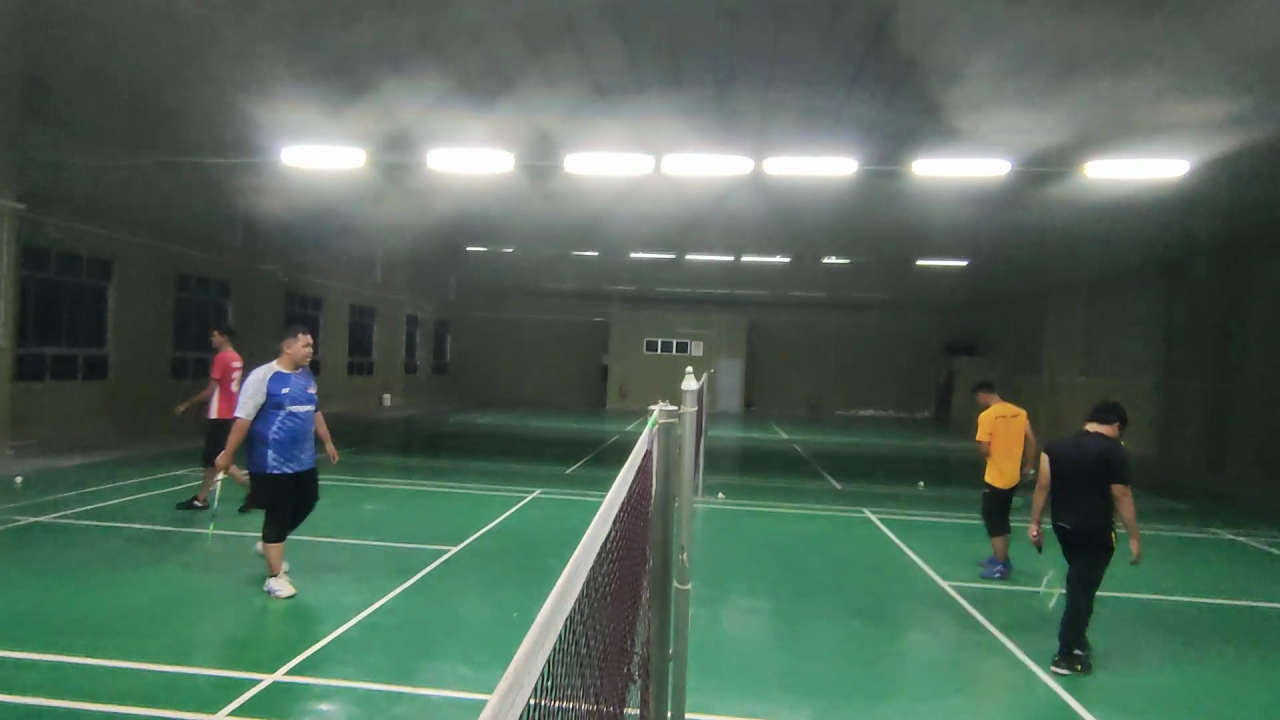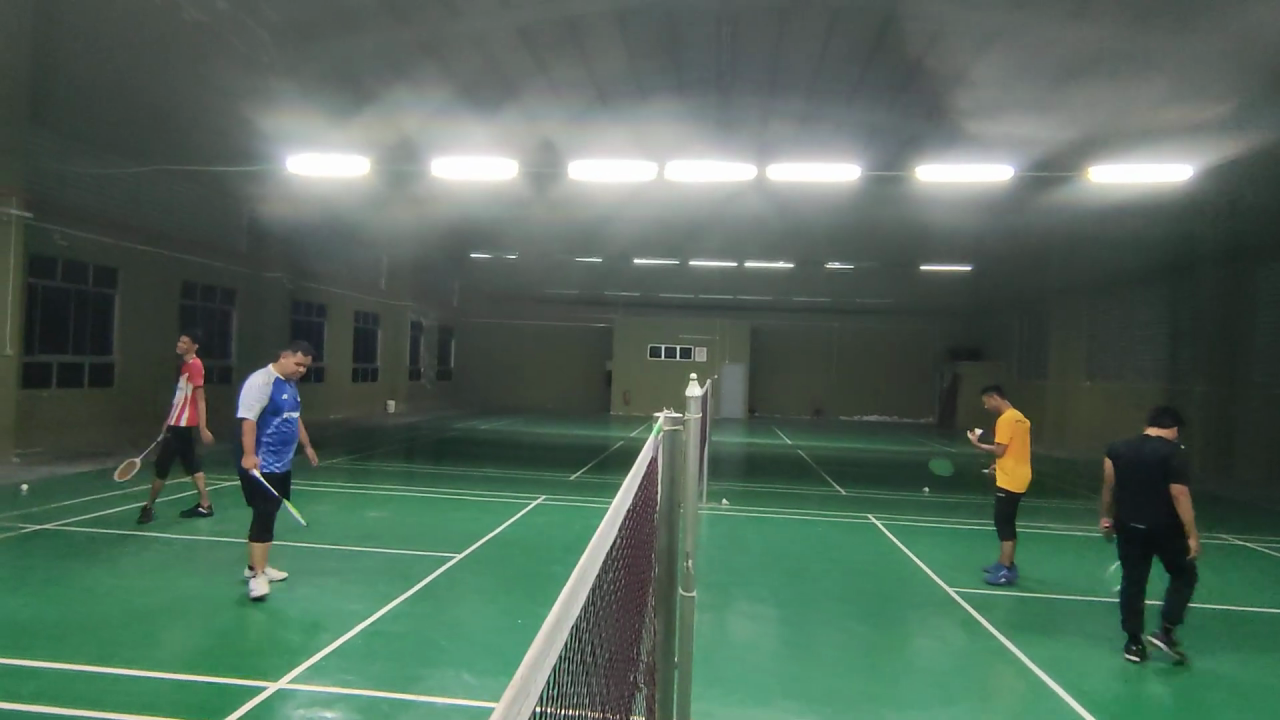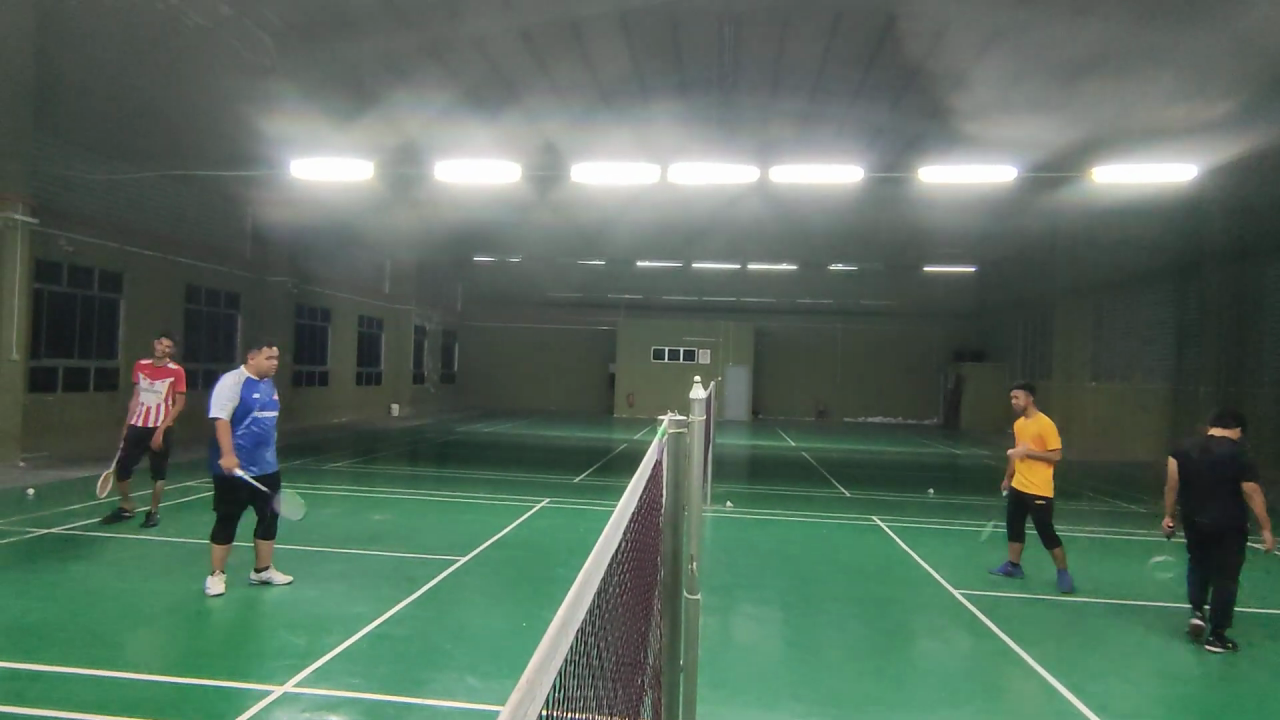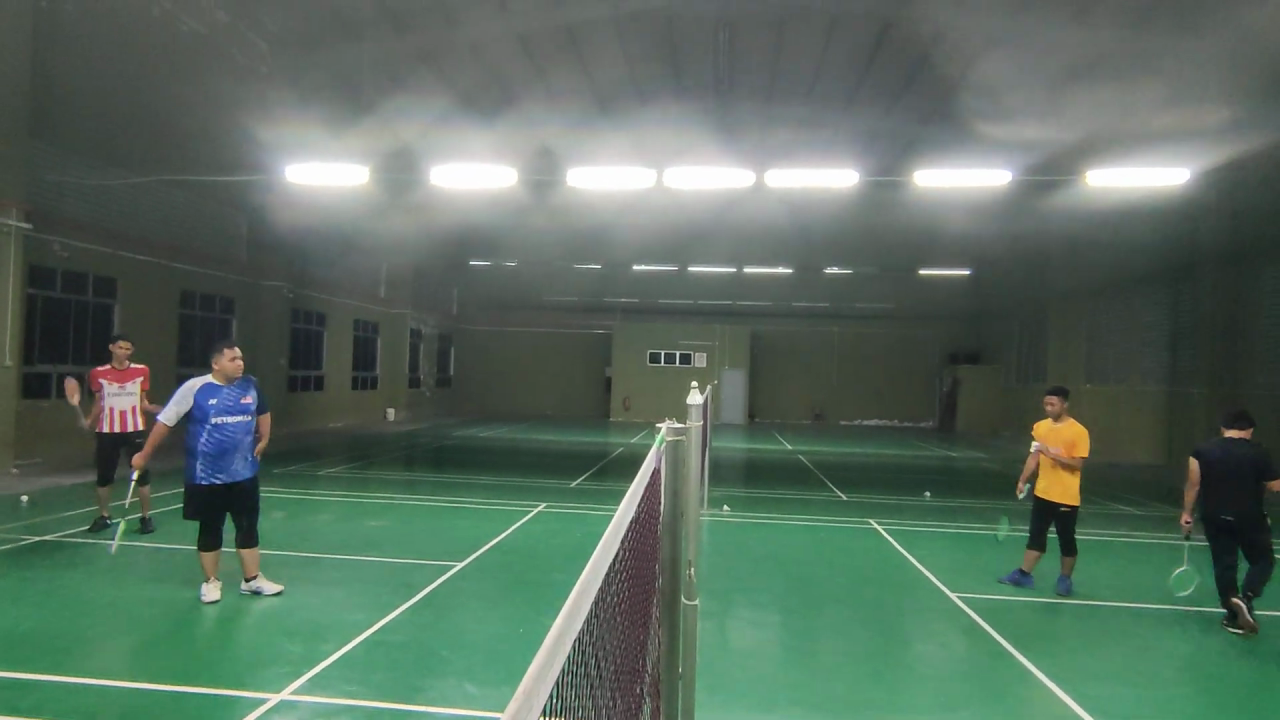
dt=0.5s
person 1, frame 1
left shoulder: (307, 377)
right shoulder: (263, 377)
right elbow: (243, 418)
left wrist: (327, 442)
right wrist: (228, 453)
left hip: (304, 462)
right hip: (272, 464)
left knee: (303, 507)
right knee: (277, 517)
left ankle: (270, 548)
right ankle: (275, 577)
person 1, frame 2
left shoulder: (290, 384)
right shoulder: (261, 381)
right elbow: (248, 419)
left wrist: (307, 445)
right wrist: (249, 454)
left hip: (281, 463)
right hip: (260, 465)
left knee: (268, 515)
right knee: (265, 515)
left ankle: (256, 566)
right ankle: (258, 576)
person 1, frame 3
left shoulder: (268, 384)
right shoulder: (233, 381)
right elbow: (220, 418)
right wrist: (227, 454)
left hip: (267, 465)
right hip: (235, 468)
left knee: (271, 516)
right knee: (227, 520)
left ankle: (262, 570)
right ankle: (216, 574)
person 1, frame 4
left shoulder: (250, 385)
right shoulder: (194, 388)
left elbow: (262, 413)
right elbow: (165, 421)
left wrist: (264, 439)
right wrist: (145, 453)
left hip: (243, 473)
right hip: (206, 475)
left knee: (248, 526)
right knee: (210, 528)
left ankle: (252, 579)
right ankle: (211, 581)
person 2, frame 1
left shoulder: (1057, 446)
right shoulder: (1113, 451)
left elbow: (1043, 486)
right elbow: (1121, 496)
left wrist: (1035, 523)
right wrist: (1134, 538)
left hip: (1064, 526)
right hip: (1095, 531)
left knee: (1079, 582)
right knee: (1083, 589)
left ankle: (1077, 640)
right ankle: (1065, 656)
person 2, frame 2
left shoulder: (1118, 449)
right shoulder: (1173, 453)
left elbow: (1108, 487)
right elbow: (1180, 495)
left wrist: (1106, 517)
right wrist: (1192, 536)
left hip: (1128, 526)
right hip: (1164, 529)
left knee: (1132, 582)
right knee: (1184, 577)
left ankle: (1134, 642)
right ankle: (1165, 632)
person 2, frame 3
left shoulder: (1183, 450)
right shoulder: (1239, 454)
left elbow: (1172, 486)
right elbow: (1252, 493)
left wrist: (1168, 516)
right wrist: (1266, 528)
left hip: (1195, 522)
right hip: (1229, 525)
left knee: (1198, 568)
right knee: (1225, 578)
left ankle: (1197, 613)
right ankle: (1216, 636)
person 2, frame 4
left shoulder: (1203, 451)
right shoulder: (1258, 453)
left elbow: (1193, 484)
left wrist: (1187, 513)
left hip: (1215, 518)
right hip: (1250, 519)
left knee: (1224, 566)
left ankle: (1234, 618)
right ankle: (1245, 598)
person 3, frame 1
left shoulder: (986, 416)
right shoulder: (1020, 413)
left elbow: (985, 450)
right elbow: (1031, 442)
left wrist: (988, 453)
right wrist: (1028, 465)
left hip: (996, 477)
right hip: (1013, 476)
left knee: (992, 519)
right knee: (1002, 517)
left ankle: (1000, 566)
right ankle: (1002, 558)
person 3, frame 2
left shoulder: (1005, 420)
right shoulder: (1021, 419)
left elbow: (999, 451)
left wrist: (977, 443)
right wrist: (1000, 465)
left hip: (1009, 481)
right hip: (1018, 480)
left knee: (1003, 524)
right knee: (1007, 523)
left ankle: (1006, 571)
right ankle: (1007, 564)
person 3, frame 3
left shoulder: (1045, 424)
right shoulder: (1018, 424)
left elbow: (1056, 455)
left wrist: (1027, 453)
right wrist: (1007, 477)
left hip: (1039, 490)
right hip: (1018, 486)
left knee: (1046, 533)
right knee: (1014, 526)
left ankle: (1063, 573)
right ankle: (1013, 565)
person 3, frame 4
left shoulder: (1078, 432)
right shoulder: (1040, 427)
left elbow: (1077, 464)
right elbow: (1034, 456)
left wrist: (1051, 454)
right wrist: (1022, 480)
left hip: (1066, 498)
right hip: (1042, 493)
left knee: (1066, 539)
right knee: (1036, 536)
left ankle: (1065, 579)
right ankle: (1024, 574)
person 4, frame 1
left shoulder: (221, 358)
right shoulder: (236, 359)
left elbow: (210, 390)
left wrist: (186, 405)
left hip: (218, 416)
right hip: (227, 415)
left knee: (215, 459)
right knee: (211, 458)
left ankle: (249, 489)
right ankle: (201, 499)
person 4, frame 2
left shoulder: (193, 365)
right shoulder: (187, 365)
left elbow: (200, 399)
left wrist: (203, 428)
right wrist: (168, 422)
left hip: (181, 425)
right hip: (178, 423)
left knee: (161, 465)
right knee: (191, 464)
left ankle: (149, 507)
right ankle: (205, 505)
person 4, frame 3
left shoulder: (176, 372)
right shoulder: (140, 366)
left elbow: (179, 404)
right elbow: (135, 398)
left wrist: (160, 430)
right wrist: (126, 425)
left hip: (159, 428)
right hip: (136, 426)
left knee: (158, 472)
right knee: (122, 467)
left ankle: (153, 512)
right ankle: (126, 508)
person 4, frame 4
left shoulder: (142, 371)
right shoulder: (98, 373)
right elbow: (99, 402)
left wrist: (149, 407)
right wrist: (90, 419)
left hip: (135, 430)
right hip: (107, 432)
left knee: (141, 475)
right knee: (104, 476)
left ankle: (146, 517)
right ankle: (104, 516)
